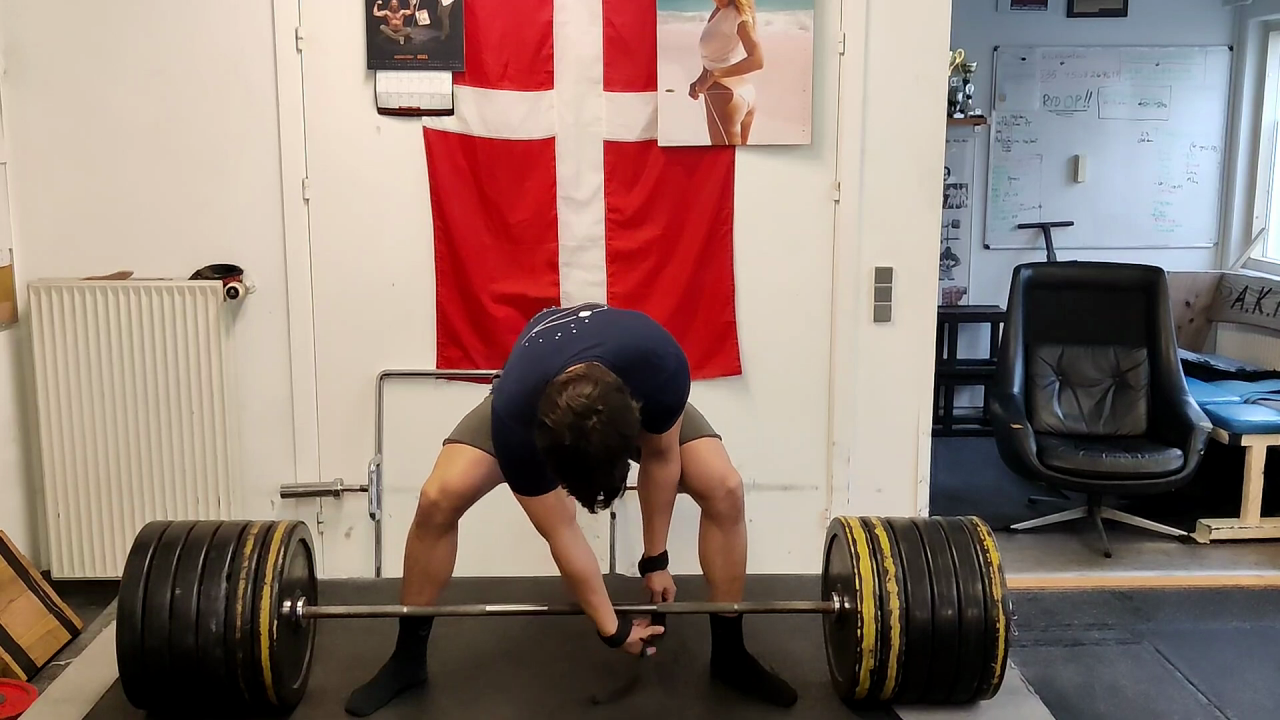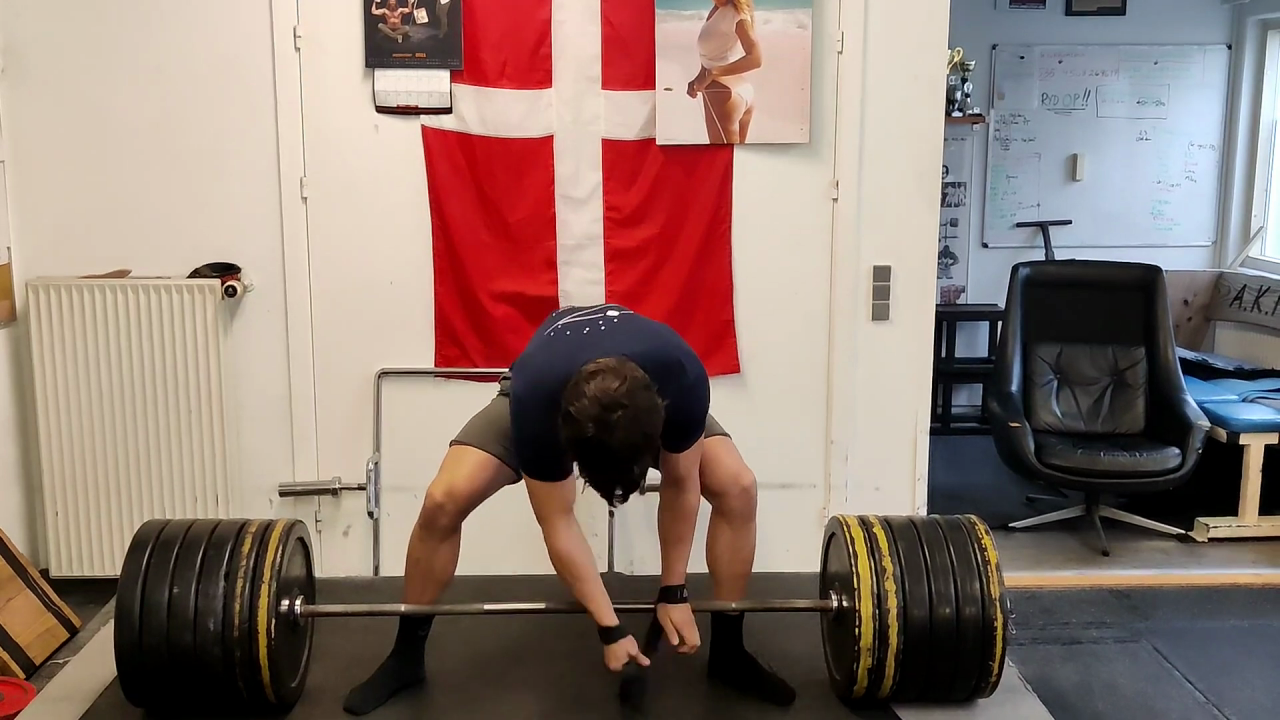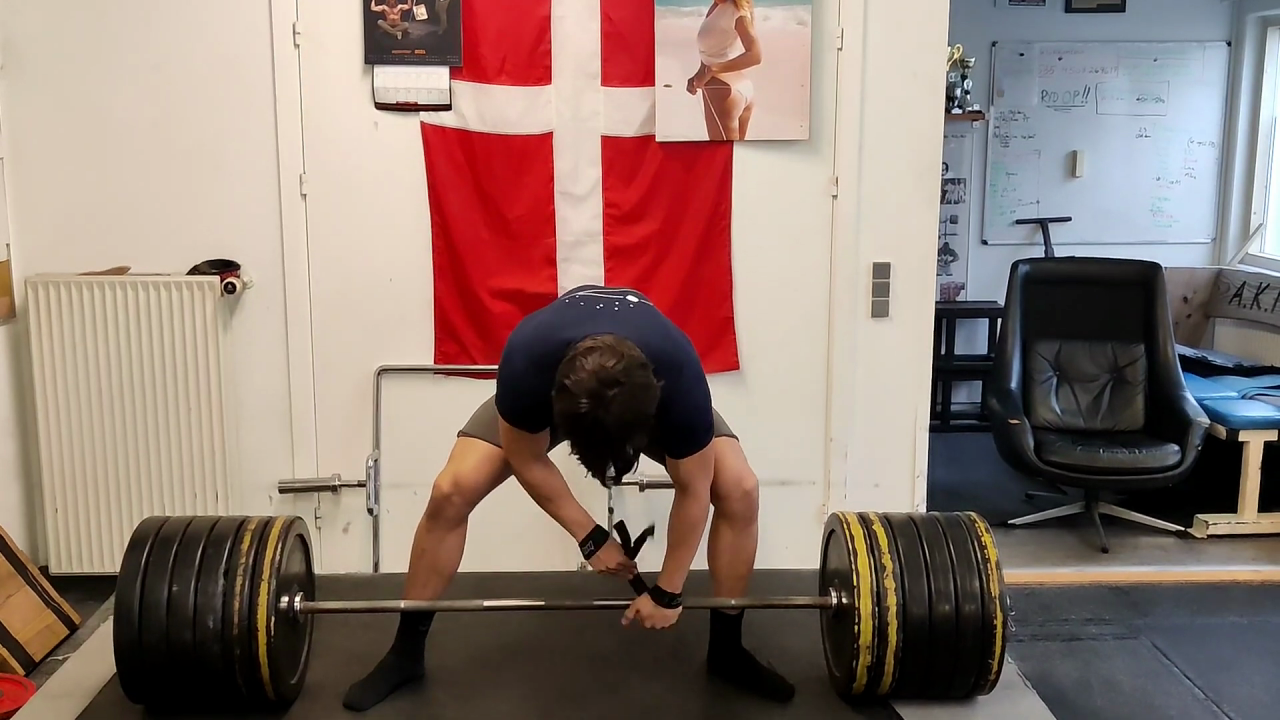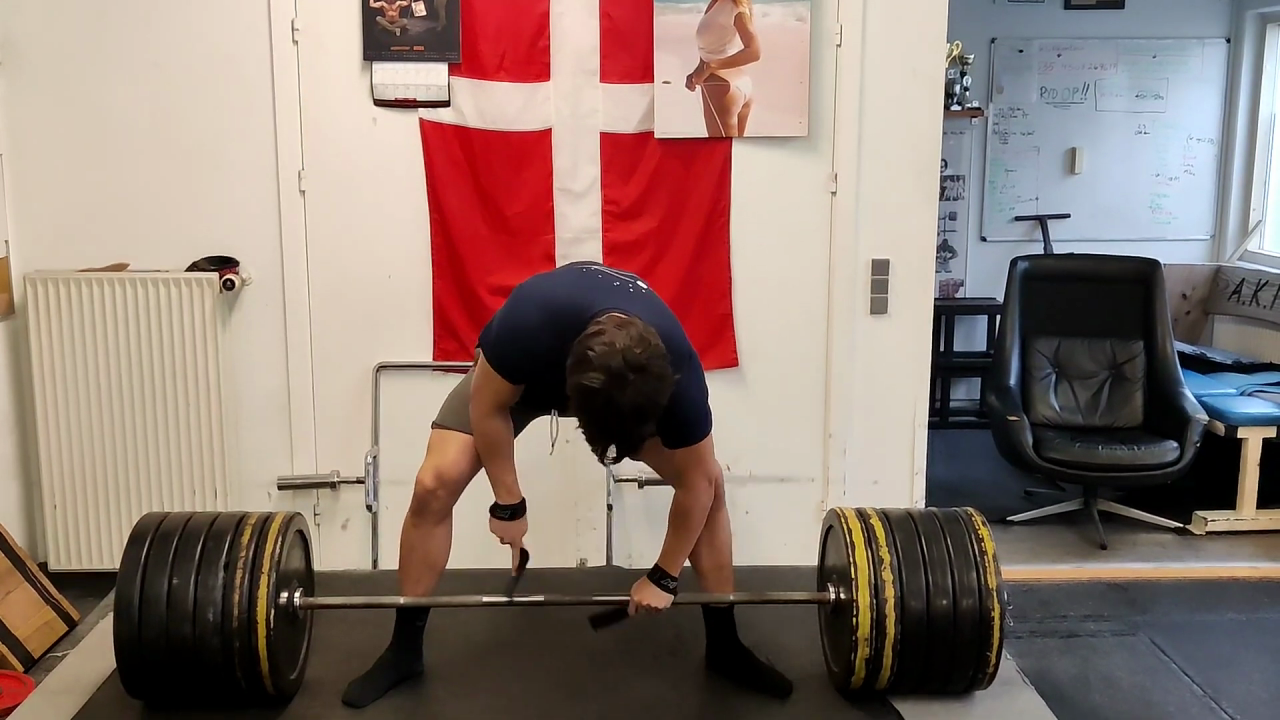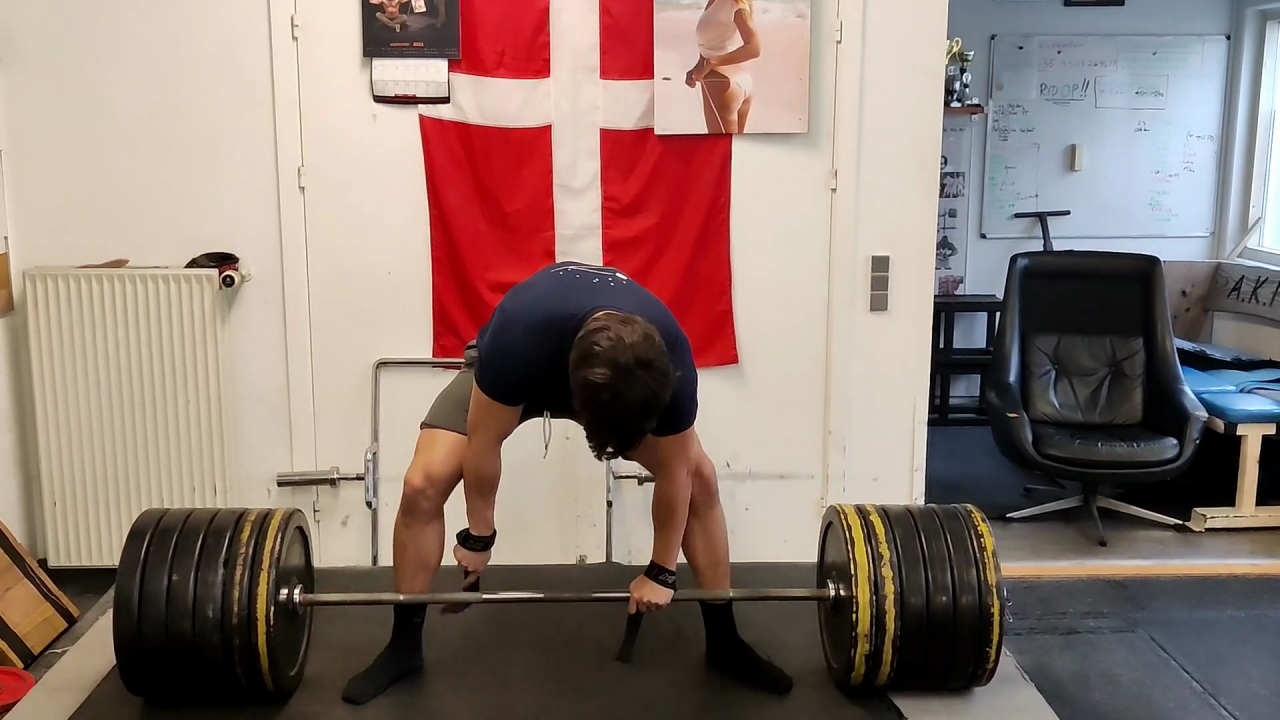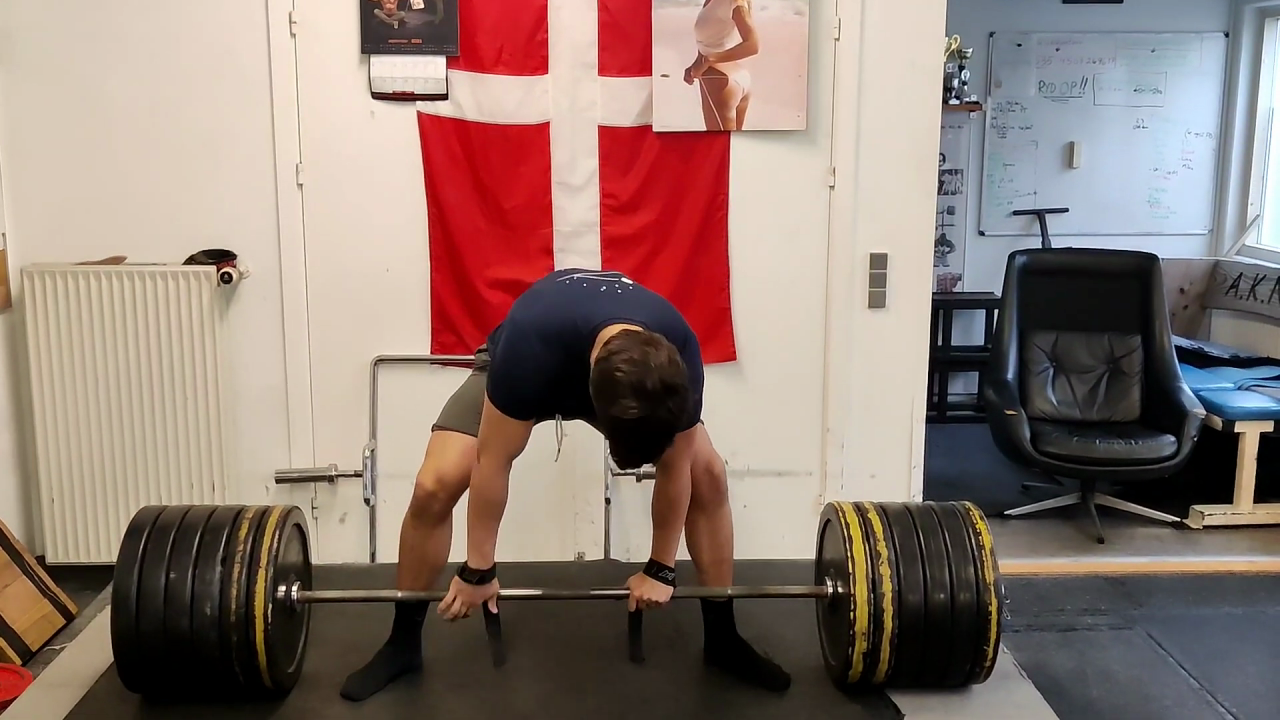
dt=0.4s
person 1, frame 1
left shoulder: (660, 363)
right shoulder: (516, 413)
left elbow: (661, 458)
right elbow: (561, 533)
left wrist: (654, 562)
right wrist: (614, 630)
left hip: (633, 381)
right hip: (530, 389)
left knee: (723, 489)
right knee: (438, 499)
left ankle: (729, 653)
right ankle: (408, 657)
person 1, frame 2
left shoulder: (682, 378)
right shoulder: (535, 401)
left elbow: (681, 484)
right elbow: (559, 526)
left wrist: (673, 592)
right wrist: (609, 630)
left hip: (650, 389)
right hip: (550, 392)
left knee: (737, 489)
right knee: (444, 501)
left ankle: (728, 653)
right ankle: (406, 656)
person 1, frame 3
left shoulder: (679, 377)
right shoulder: (528, 360)
left elbow: (694, 491)
right elbow: (530, 463)
left wrist: (667, 592)
right wrist: (592, 540)
left hip: (651, 392)
right hip: (551, 386)
left knee: (739, 491)
right knee: (451, 492)
left ankle: (726, 649)
right ankle: (407, 652)
person 1, frame 4
left shoulder: (677, 371)
right shoulder: (530, 319)
left elbow: (695, 484)
right elbow: (487, 410)
left wrist: (664, 576)
right wrist: (510, 504)
right hip: (513, 375)
left knee: (710, 480)
right knee: (435, 484)
left ankle: (723, 644)
right ankle: (405, 647)
person 1, frame 5
left shoulder: (669, 362)
right shoulder: (520, 331)
left elbow: (673, 473)
right elbow: (483, 445)
left wrist: (661, 571)
right wrist: (479, 539)
right hip: (511, 370)
left knee: (698, 476)
right knee: (423, 484)
left ankle: (723, 640)
right ankle: (404, 644)
person 1, frame 6
left shoulder: (678, 357)
right shoulder: (531, 346)
left elbow: (676, 469)
right elbow: (493, 464)
left wrist: (660, 568)
right wrist: (478, 570)
right hip: (516, 363)
left knee: (707, 473)
right knee: (434, 486)
left ankle: (722, 639)
right ankle: (403, 642)
